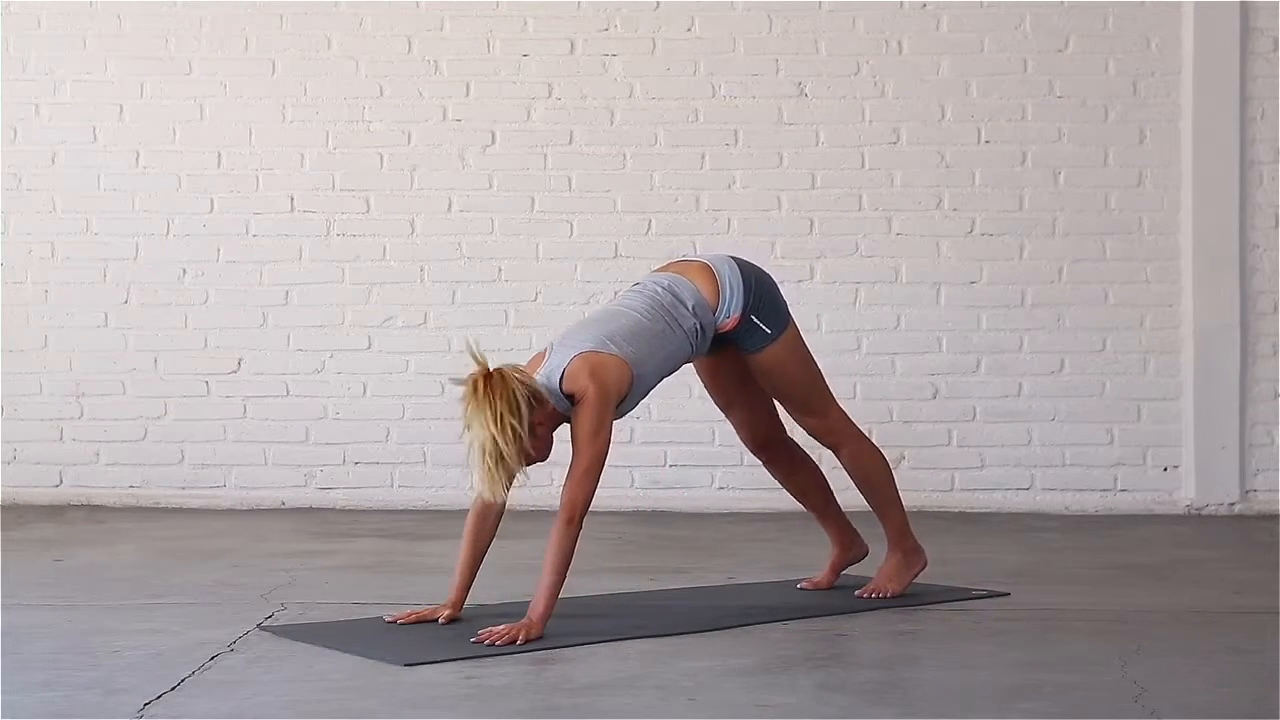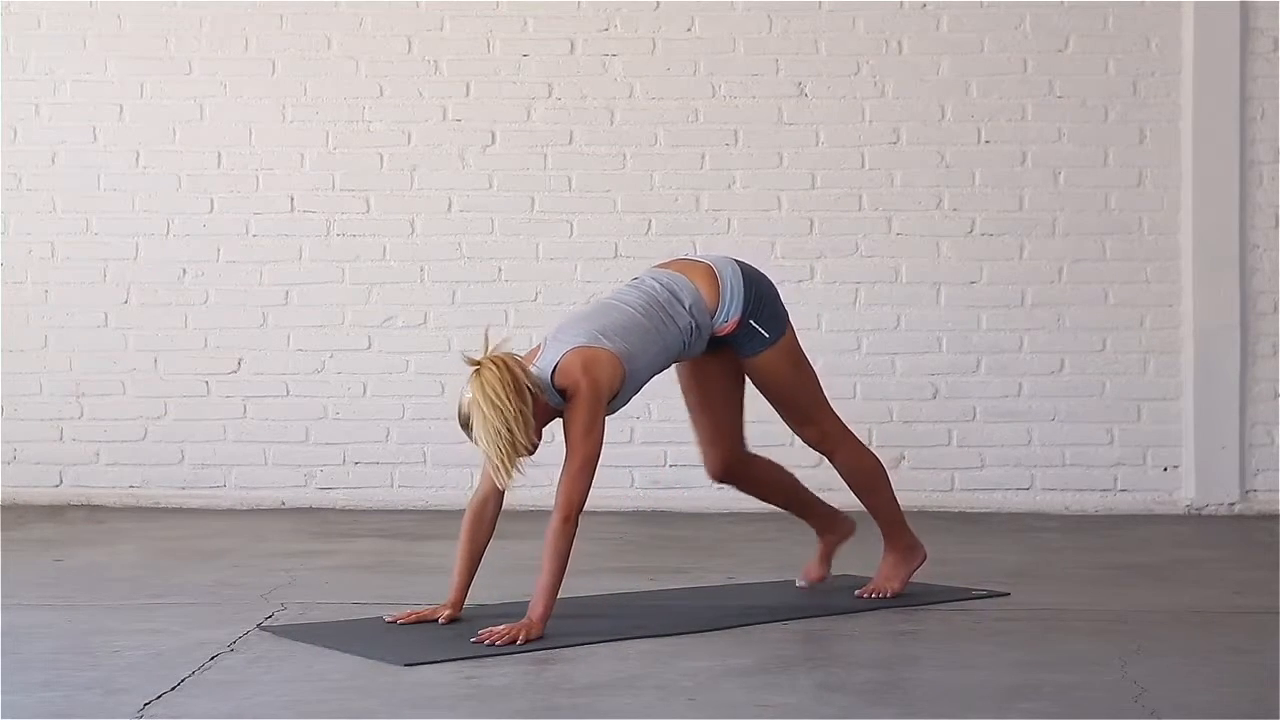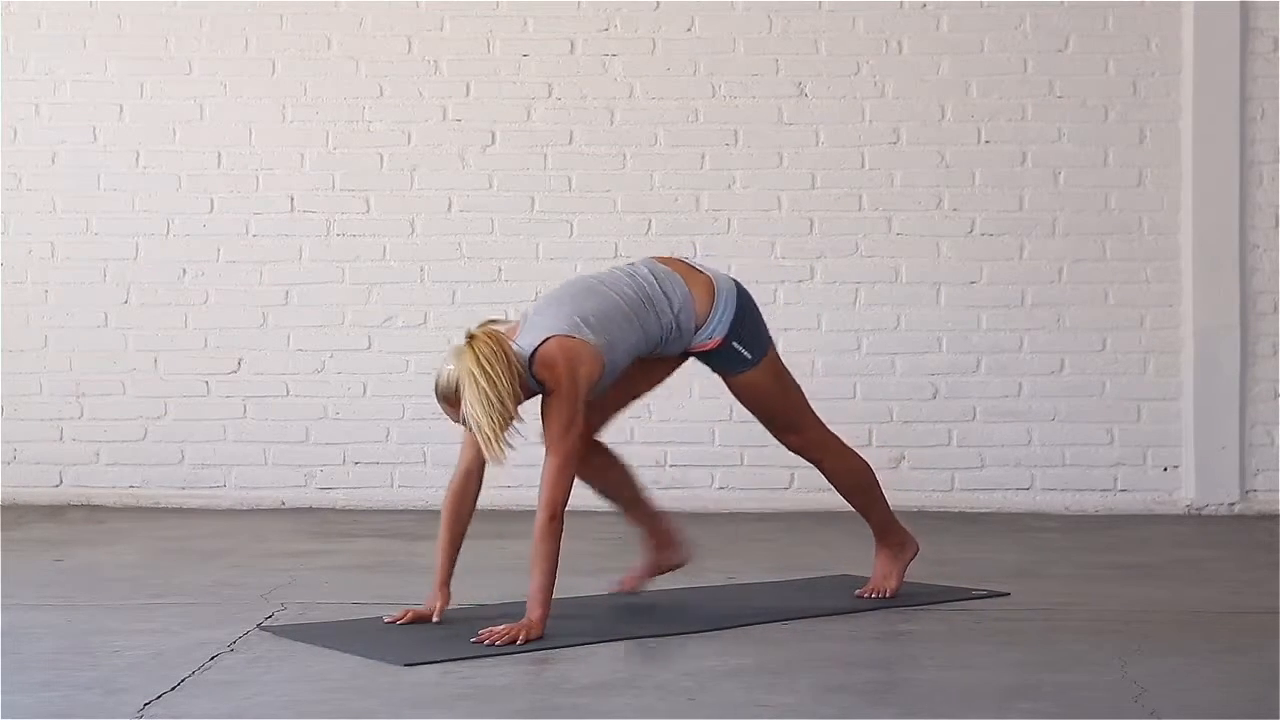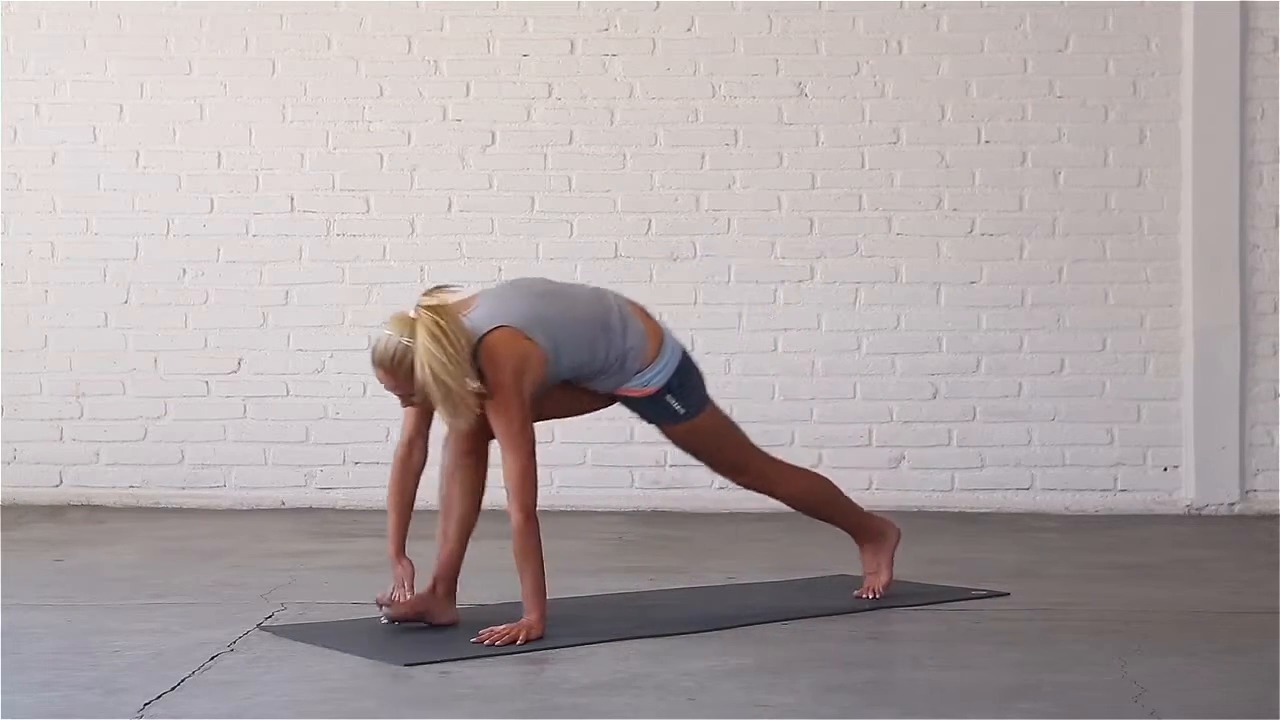
dt=0.3s
person 1, frame 1
left shoulder: (588, 384)
right shoulder: (522, 387)
left elbow: (571, 512)
right elbow: (489, 499)
left wrist: (535, 619)
right wrist: (453, 601)
left hip: (734, 296)
right hip: (694, 303)
left knee: (827, 427)
right knee: (764, 441)
left ankle: (904, 549)
right ankle: (846, 543)
person 1, frame 2
left shoulder: (580, 380)
right shoulder: (517, 381)
left elbow: (566, 511)
right elbow: (486, 498)
left wrist: (536, 619)
right wrist: (453, 601)
left hip: (733, 300)
right hip: (695, 306)
left knee: (821, 433)
right knee: (724, 464)
left ankle: (902, 545)
right ankle: (828, 525)
person 1, frame 3
left shoulder: (557, 367)
right shoulder: (494, 354)
left elbow: (551, 502)
right elbow: (467, 473)
left wrist: (536, 615)
right wrist: (439, 584)
left hip: (711, 314)
right hip: (663, 307)
left knee: (803, 436)
right knee: (575, 442)
left ankle: (893, 542)
right ankle: (664, 543)
person 1, frame 4
left shoulder: (501, 362)
right shoulder: (437, 335)
left elbow: (521, 505)
right elbow: (409, 447)
left wrist: (533, 616)
right wrist: (395, 554)
left hip: (646, 366)
right hip: (596, 354)
left knee: (751, 470)
right knee: (468, 430)
left ankle: (872, 534)
right ankle: (442, 594)
